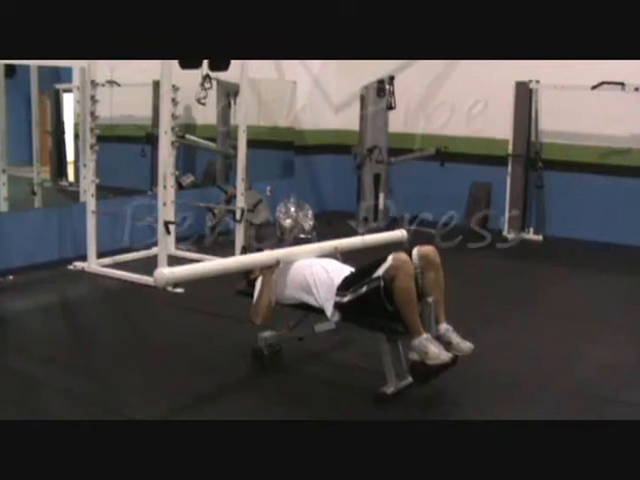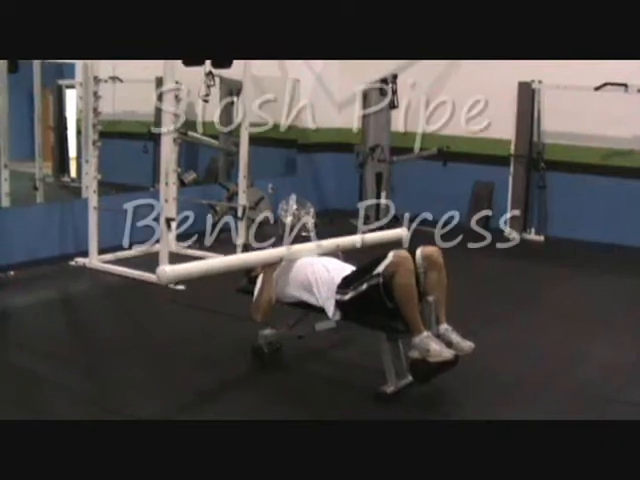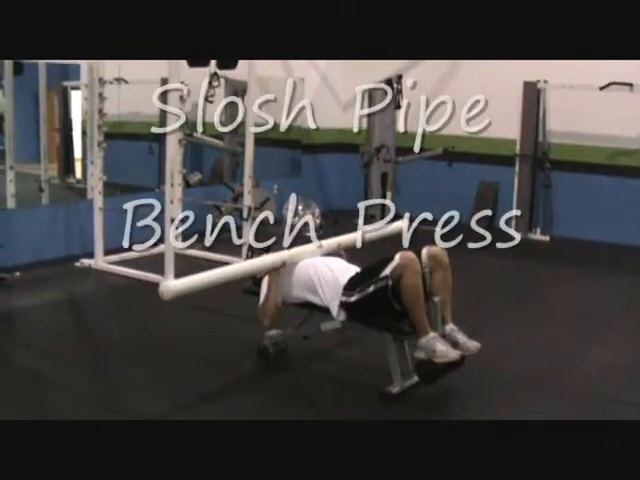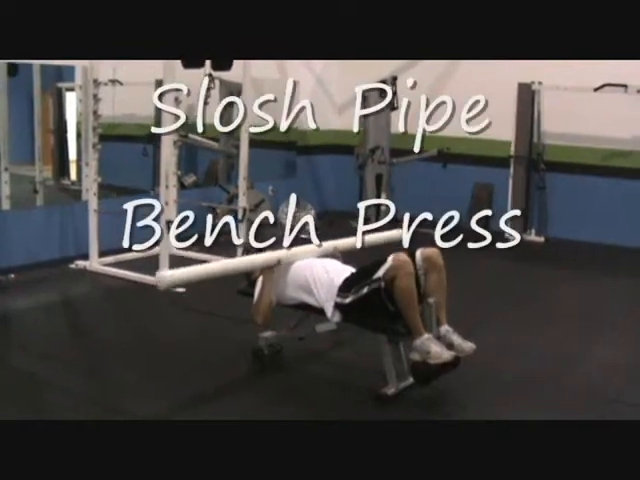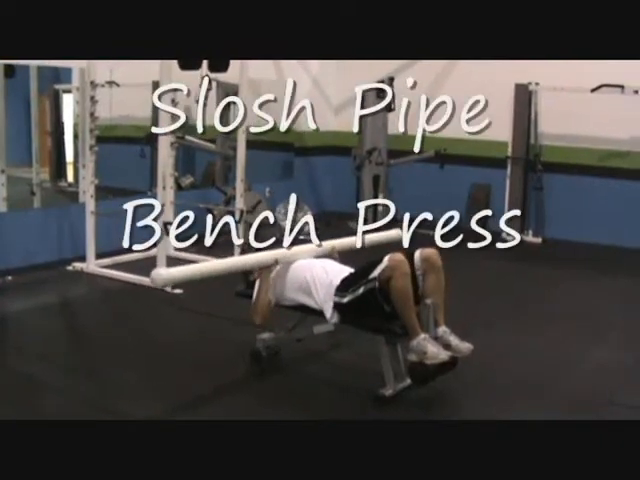
dt=0.3s
person 1, frame 1
left shoulder: (292, 265)
right shoulder: (267, 279)
right elbow: (260, 319)
right wrist: (267, 273)
left hip: (356, 284)
right hip: (342, 296)
left knee: (428, 254)
right knee: (399, 263)
left ankle: (442, 330)
right ankle: (420, 342)
person 1, frame 2
left shoulder: (293, 263)
right shoulder: (269, 277)
right elbow: (259, 315)
left wrist: (335, 253)
right wrist: (268, 270)
left hip: (356, 282)
right hip: (342, 294)
left knee: (432, 255)
right knee: (400, 259)
left ankle: (442, 329)
right ankle: (420, 340)
person 1, frame 3
left shoulder: (297, 264)
right shoulder: (273, 279)
right elbow: (267, 320)
left wrist: (339, 253)
right wrist: (274, 273)
left hip: (360, 281)
right hip: (348, 295)
left knee: (436, 255)
right knee: (407, 261)
left ankle: (448, 331)
right ankle: (426, 341)
person 1, frame 4
left shoulder: (291, 269)
right shoulder: (268, 281)
right elbow: (260, 328)
left wrist: (335, 256)
right wrist: (268, 272)
left hip: (355, 283)
right hip: (343, 296)
left knee: (430, 256)
right knee: (400, 263)
left ankle: (444, 333)
right ankle: (422, 340)
person 1, frame 5
left shoulder: (292, 266)
right shoulder: (267, 280)
right elbow: (259, 319)
left wrist: (333, 257)
right wrist: (265, 272)
left hip: (354, 285)
right hip: (341, 297)
left knee: (429, 256)
right knee: (396, 263)
left ankle: (441, 333)
right ankle: (418, 342)
